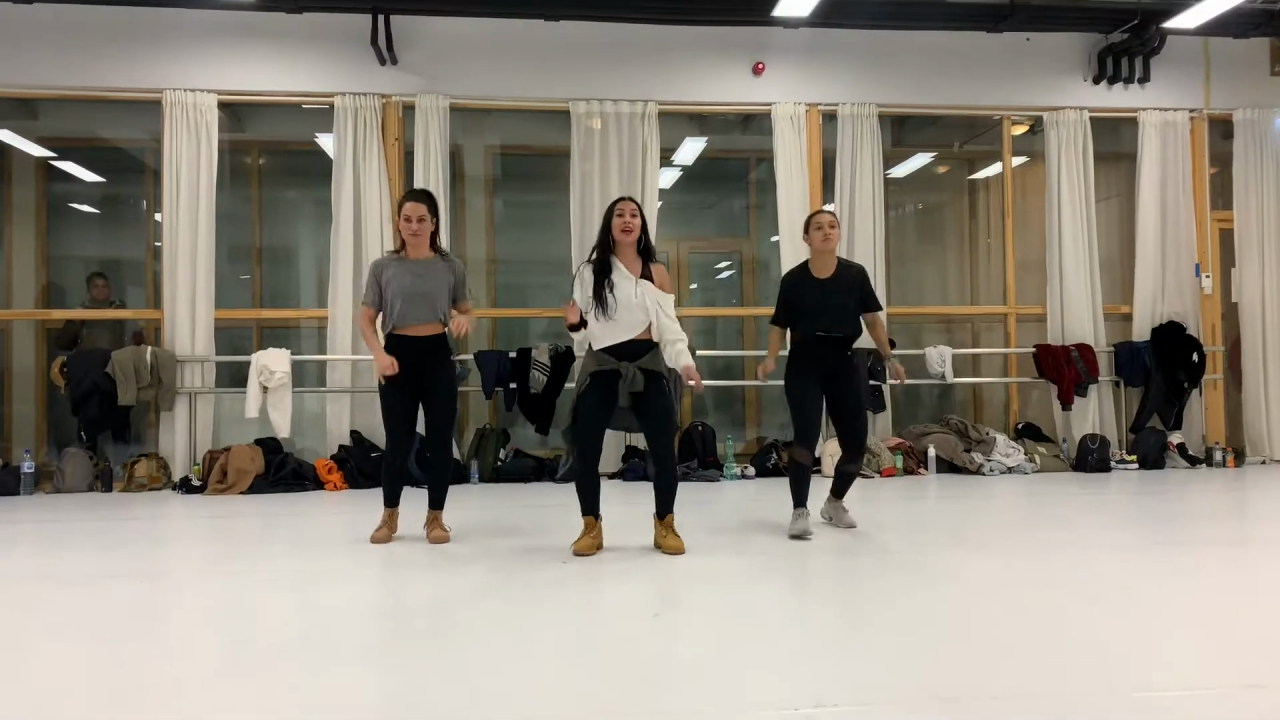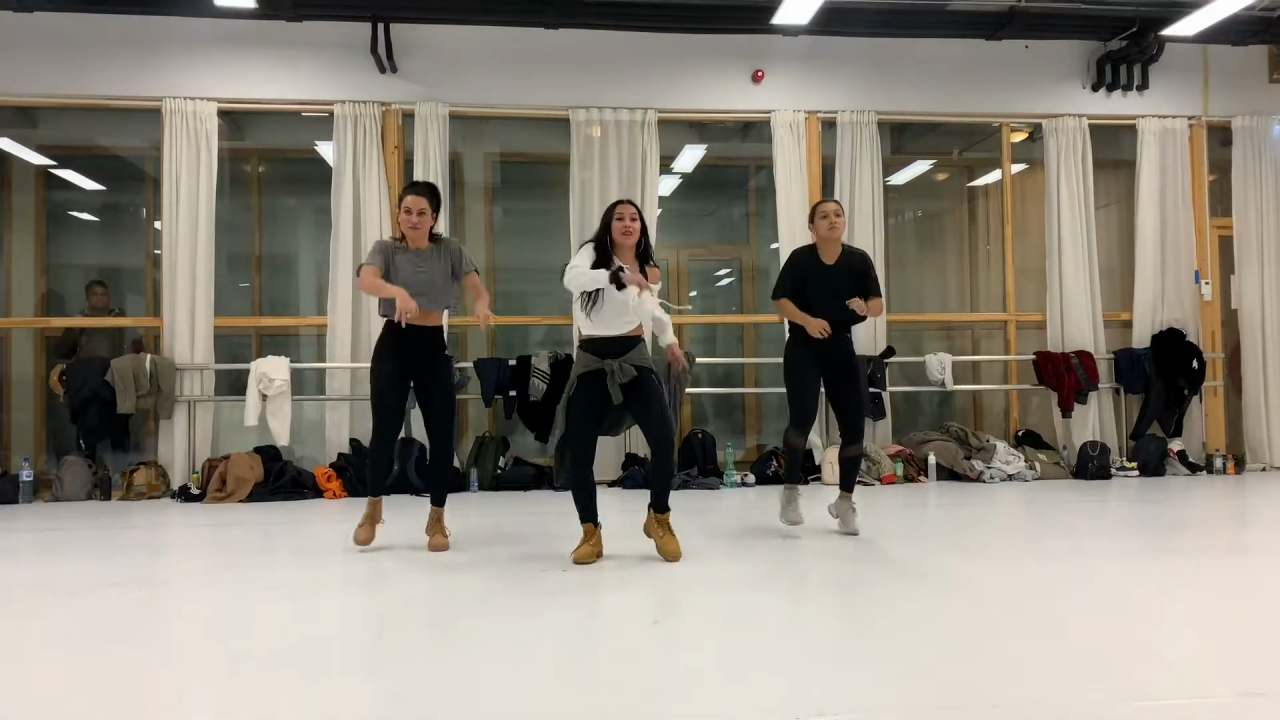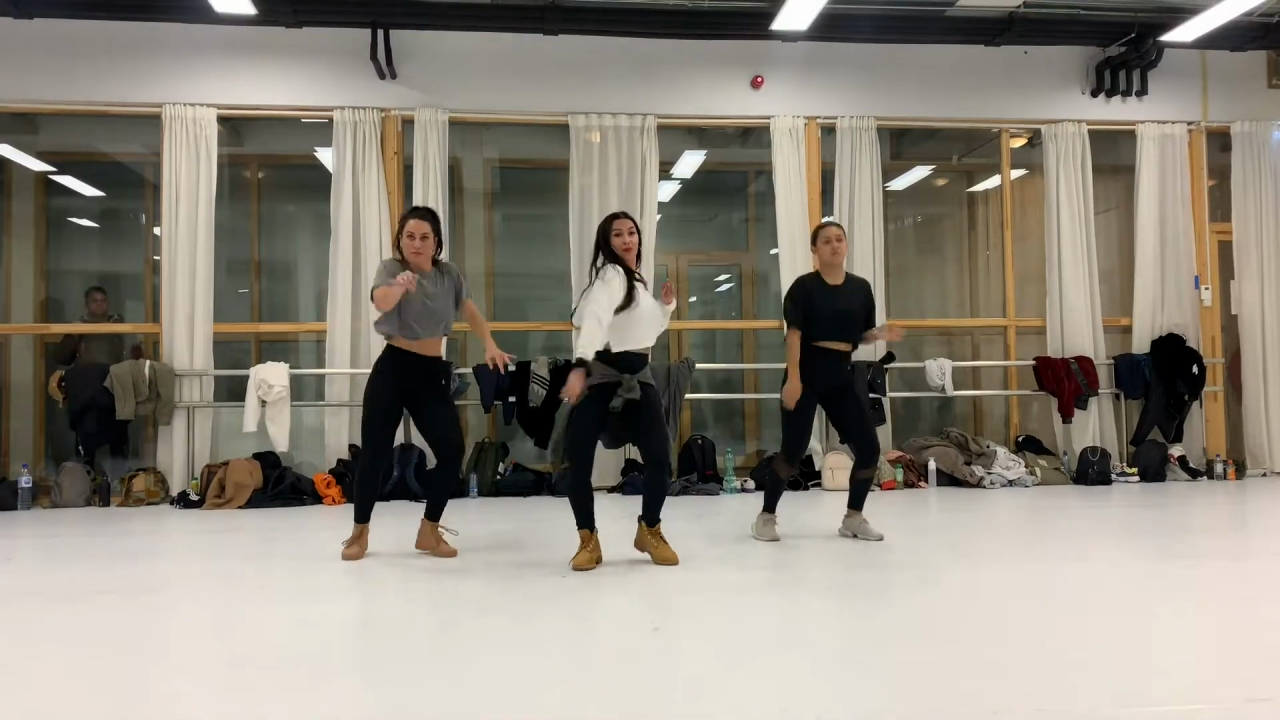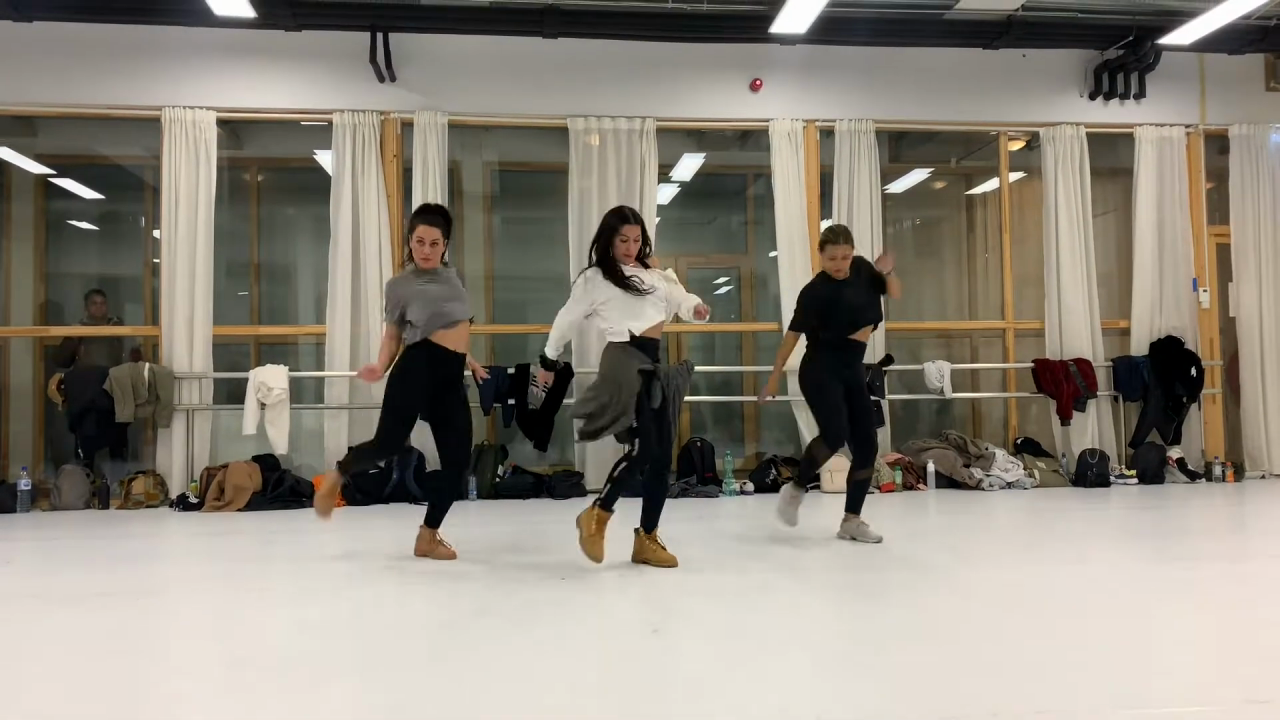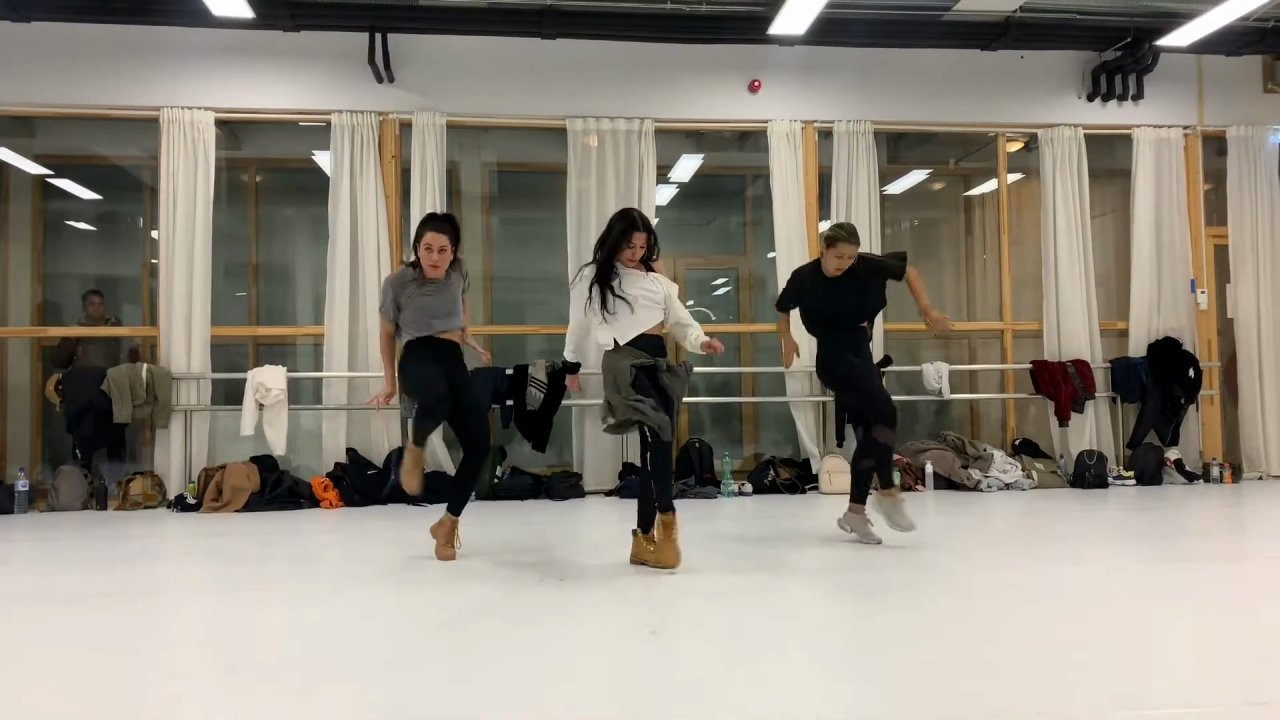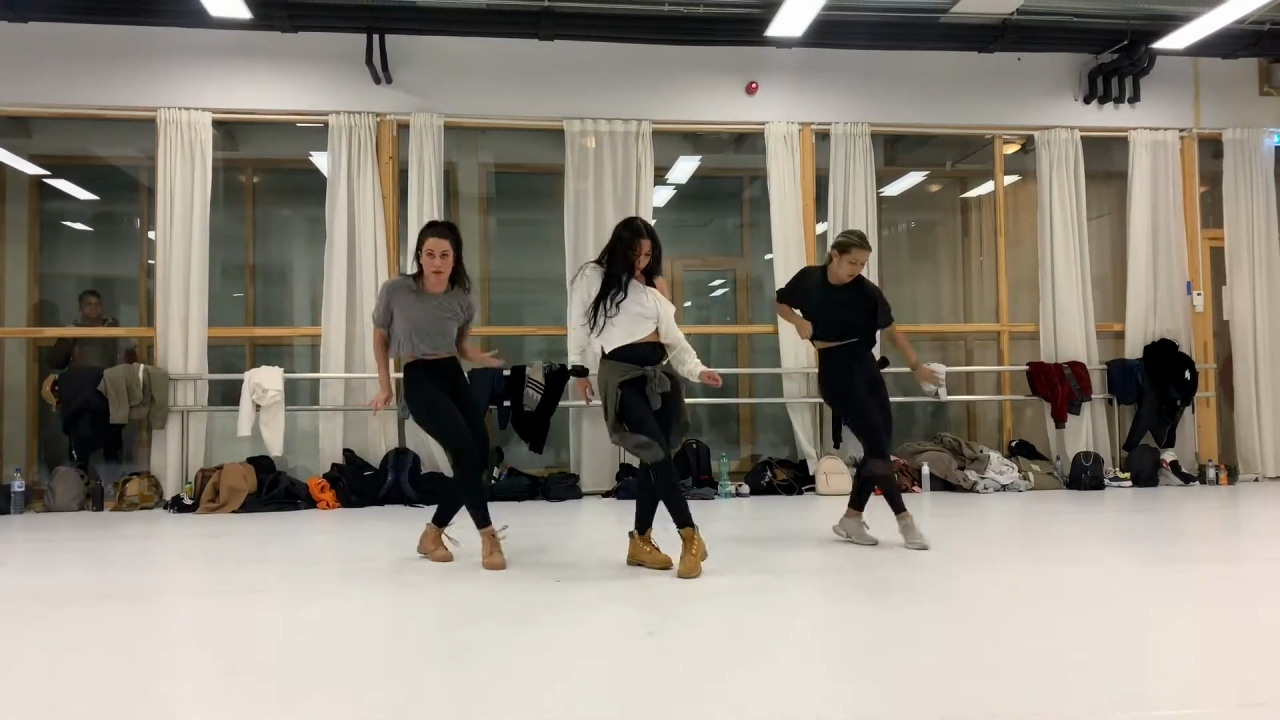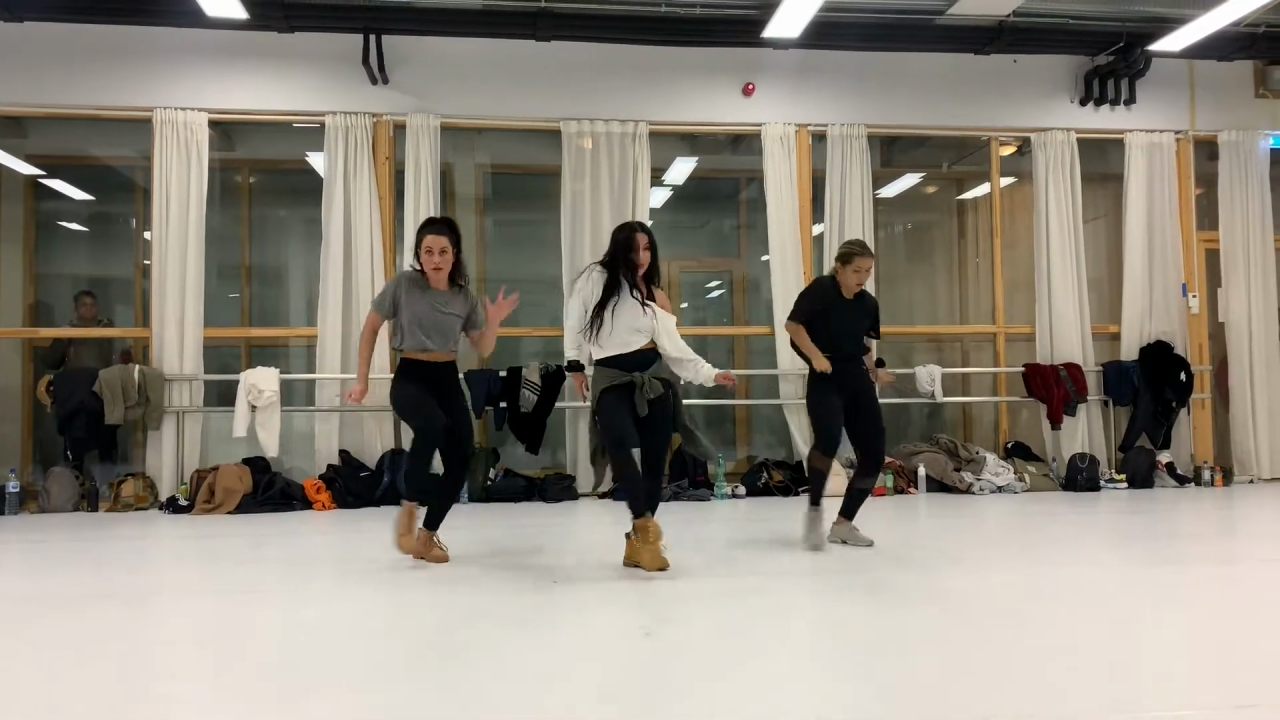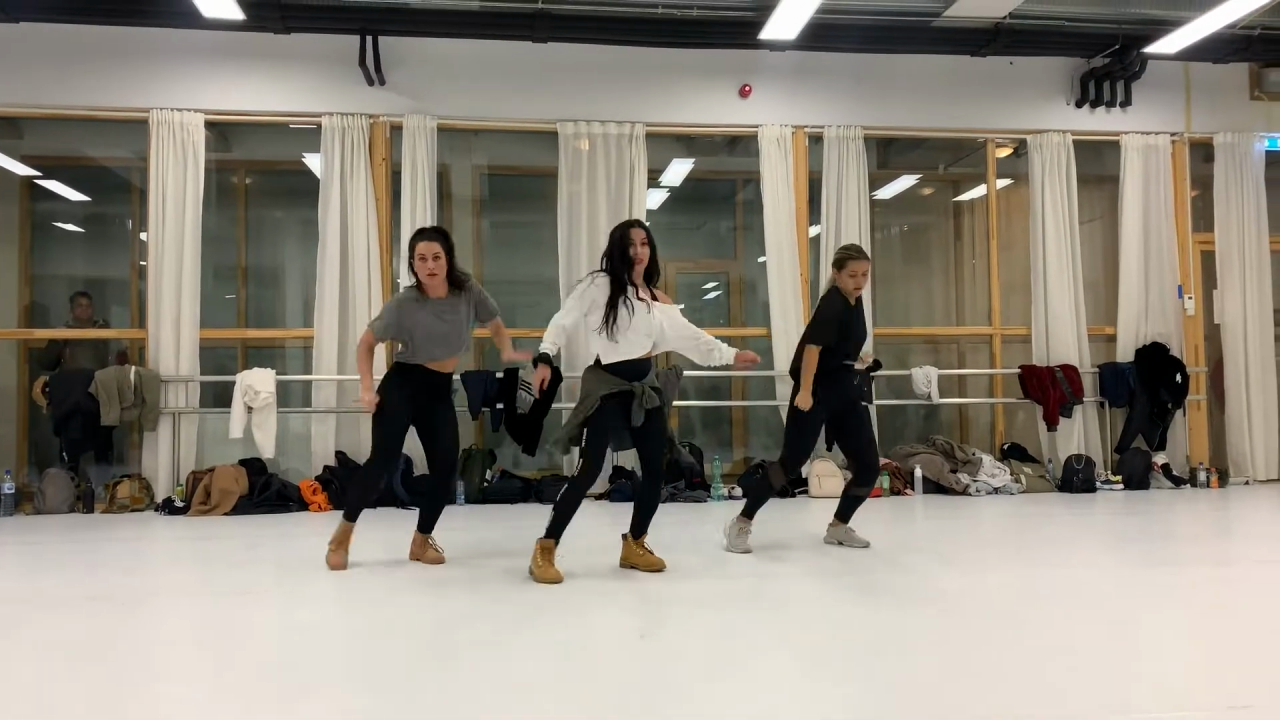
dt=0.2s
person 1, frame 1
left shoulder: (657, 274)
right shoulder: (594, 269)
left elbow: (670, 327)
right elbow: (581, 326)
left wrist: (685, 364)
right wrist: (574, 321)
left hip: (646, 364)
right hip: (602, 364)
left knee: (663, 448)
right knee: (584, 450)
left ankle: (664, 525)
right ankle: (591, 526)
person 1, frame 2
left shoulder: (651, 272)
right shoulder: (593, 252)
right elbow: (573, 279)
left wrist: (669, 340)
right wrist: (620, 275)
left hip: (634, 361)
right hip: (592, 363)
left knee: (663, 440)
right knee: (578, 454)
left ankle: (659, 518)
right ankle: (591, 533)
person 1, frame 3
left shoulder: (639, 281)
right shoulder: (611, 275)
right elbow: (595, 319)
left wrist: (665, 307)
right wrist: (580, 365)
left hip: (636, 378)
right hip: (602, 375)
left knee: (659, 459)
right knee: (577, 463)
left ankle: (649, 530)
right ankle: (589, 539)
person 1, frame 4
left shoulder: (653, 270)
right shoulder: (596, 277)
left elbow: (680, 301)
right elbow: (567, 319)
left wrist: (696, 308)
right wrist: (548, 361)
left hip: (652, 364)
right hip: (624, 360)
left knee: (661, 454)
right knee: (647, 443)
left ankle: (647, 537)
right ankle: (596, 516)
person 1, frame 5
left shoulder: (654, 274)
right shoulder: (593, 276)
left elbow: (677, 316)
right elbow: (579, 324)
left wrist: (700, 341)
right wrist: (572, 365)
left hip: (659, 363)
right hip: (626, 362)
left knee: (655, 446)
right knee: (659, 436)
left ankle: (645, 538)
right ankle: (665, 520)
person 1, frame 6
left shoulder: (654, 287)
right shoulder: (593, 277)
left elbow: (671, 335)
right elbow: (579, 326)
left wrist: (697, 369)
right wrist: (580, 370)
left hip: (659, 373)
right hip: (619, 374)
left knee: (659, 456)
right knee: (656, 455)
left ankle: (641, 540)
right ankle: (690, 537)
person 1, frame 7
left shoulder: (655, 296)
right shoulder: (595, 279)
left elbow: (673, 345)
right elbow: (574, 324)
left wrist: (709, 373)
right wrist: (576, 366)
left hip: (652, 378)
right hip: (610, 378)
left knee: (655, 462)
right knee: (618, 445)
left ankle: (638, 543)
right ankle: (644, 522)
person 1, frame 8
left shoulder: (657, 298)
right shoulder: (598, 284)
left elbow: (687, 335)
right elbow: (563, 321)
left wrist: (729, 354)
right wrist: (544, 359)
left hip: (645, 386)
right hip: (605, 385)
left knee: (655, 469)
right knee: (591, 466)
left ankle: (634, 544)
right ankle: (546, 547)
person 2, frame 1
left shoulder: (449, 266)
right shoulder: (383, 267)
left elbow: (462, 311)
right elbow: (366, 321)
left wrist: (463, 319)
right wrist: (378, 353)
left hip: (437, 355)
right hip: (399, 356)
left knee: (440, 439)
right knee: (398, 441)
left ankle: (435, 517)
right ankle: (390, 516)
person 2, frame 2
left shoulder: (448, 248)
right shoulder: (386, 248)
left elbow: (475, 287)
right elbow: (366, 280)
left wrist: (482, 307)
right wrist: (395, 292)
left hip: (433, 347)
right hip: (394, 345)
left knee: (441, 435)
right knee: (386, 433)
left ankle: (436, 520)
right ankle: (373, 509)
person 2, frame 3
left shoulder: (449, 273)
right shoulder: (390, 268)
left elbow: (471, 313)
right elbow: (381, 303)
left wrist: (491, 348)
right wrist: (398, 285)
left hip: (432, 374)
right hip: (394, 370)
left knee: (451, 453)
right knee: (374, 455)
left ankle: (429, 530)
right ankle: (359, 532)
person 2, frame 4
left shoulder: (451, 274)
right shoulder: (400, 284)
right elbow: (393, 337)
left wrist: (467, 357)
right wrist: (379, 370)
left hip: (452, 373)
right hip: (419, 363)
left knee: (458, 459)
right knee: (388, 445)
left ankle: (429, 535)
right ankle: (337, 477)
person 2, frame 5
left shoulder: (458, 273)
right shoulder: (398, 282)
right elbow: (387, 333)
left wrist: (467, 338)
right wrist: (389, 382)
left hip: (454, 363)
right hip: (417, 357)
left knee: (479, 446)
right knee: (434, 398)
left ankle: (446, 526)
right ankle: (414, 451)
person 2, frame 6
left shoulder: (461, 298)
right shoulder: (395, 290)
right elbow: (380, 338)
left wrist: (476, 355)
right wrist: (385, 387)
left hip: (455, 377)
right hip: (420, 381)
left knee: (479, 455)
right knee: (464, 446)
left ankle: (432, 534)
right ankle: (488, 535)
person 2, frame 7
left shoulder: (464, 294)
right shoulder: (403, 284)
left elbow: (484, 350)
right elbow: (370, 327)
left wrist: (494, 322)
right wrist: (362, 379)
left hip: (449, 381)
right hip: (411, 378)
left knee: (460, 461)
right knee: (432, 428)
left ankle: (427, 537)
right ankle: (409, 509)
person 2, frame 8
left shoulder: (469, 291)
right shoulder: (403, 304)
left elbow: (496, 326)
right elbow: (365, 344)
left wrist: (507, 352)
right wrist: (367, 388)
left hip: (438, 390)
right hip: (400, 385)
left knee: (446, 468)
right knee: (384, 457)
left ankle: (422, 537)
right ankle: (344, 531)
person 3, frame 1
left shoulder: (855, 274)
right shoulder: (794, 278)
left elbow: (873, 316)
right elbow: (778, 324)
left wrist: (888, 356)
right wrist: (771, 357)
left hip: (843, 361)
right hip: (804, 363)
left knee: (855, 442)
right knee: (807, 433)
left ankle: (835, 503)
right ankle: (800, 511)
person 3, frame 2
left shoulder: (859, 260)
right shoulder: (800, 258)
left elbow: (877, 303)
right elbow: (780, 301)
left wrist: (866, 306)
right wrist: (807, 320)
left hip: (841, 344)
right hip: (805, 346)
left knee: (854, 424)
right knee: (803, 418)
left ankle: (844, 500)
right ankle: (791, 492)
person 3, frame 3
left shoulder: (861, 288)
right shoulder: (804, 287)
left elbow: (863, 334)
right elbow: (793, 334)
left wrist: (884, 334)
right wrist: (793, 378)
left hip: (841, 375)
right hip: (808, 373)
left knee: (869, 448)
right knee: (794, 449)
left ankle: (853, 517)
right ankle: (767, 515)
person 3, frame 4
left shoulder: (861, 268)
right shoulder: (817, 289)
left elbow: (892, 294)
right elbow: (794, 332)
left wrist: (886, 273)
right wrist: (777, 373)
left hip: (853, 366)
right hip: (822, 365)
left knee: (867, 445)
right knee: (834, 435)
left ankle: (852, 518)
right ankle: (796, 489)
person 3, frame 5
left shoulder: (865, 266)
right shoulder: (804, 277)
left elbow: (907, 269)
right elbow: (782, 307)
left wrist: (927, 310)
right wrist: (787, 342)
left hip: (859, 353)
right hip: (833, 355)
left knee: (869, 430)
right knee: (885, 410)
left ankle: (855, 513)
right ankle: (886, 492)
person 3, frame 6
left shoulder: (868, 291)
right shoulder: (810, 277)
left elbow: (890, 329)
right elbow: (781, 304)
left wrist: (916, 366)
right wrist: (799, 323)
left hip: (866, 368)
right hip: (836, 371)
left knee: (878, 445)
right knee: (877, 442)
left ankle: (852, 519)
right ankle: (903, 518)
person 3, frame 7
left shoulder: (867, 302)
right shoulder: (821, 289)
right elbow: (792, 324)
left wrist: (873, 370)
right wrist: (814, 355)
left hip: (857, 380)
right hip: (824, 382)
left knee: (872, 457)
right knee: (828, 439)
left ankle: (843, 524)
right ankle: (815, 511)
person 3, frame 8
left shoulder: (855, 301)
right shoulder: (833, 303)
right elbow: (812, 345)
right wrist: (805, 391)
left hip: (847, 392)
right hip: (817, 392)
left knee: (869, 466)
right knee: (794, 459)
left ankle: (838, 526)
right ankle: (742, 522)
